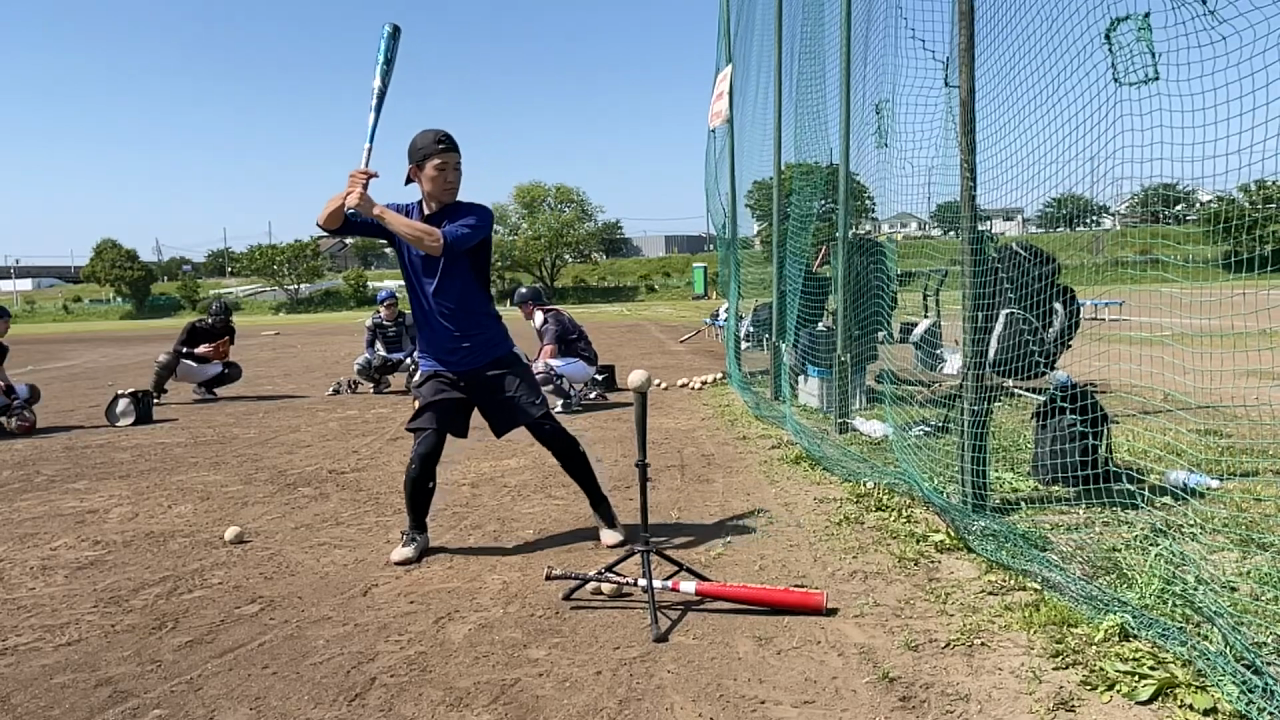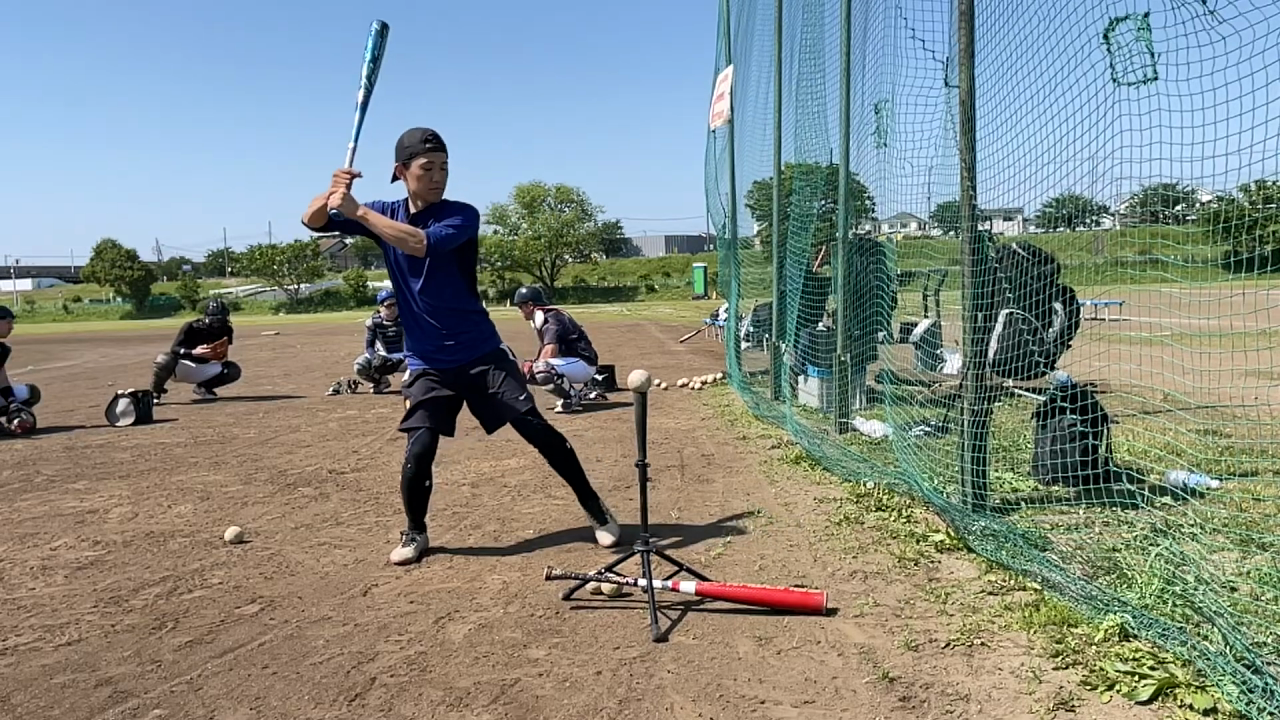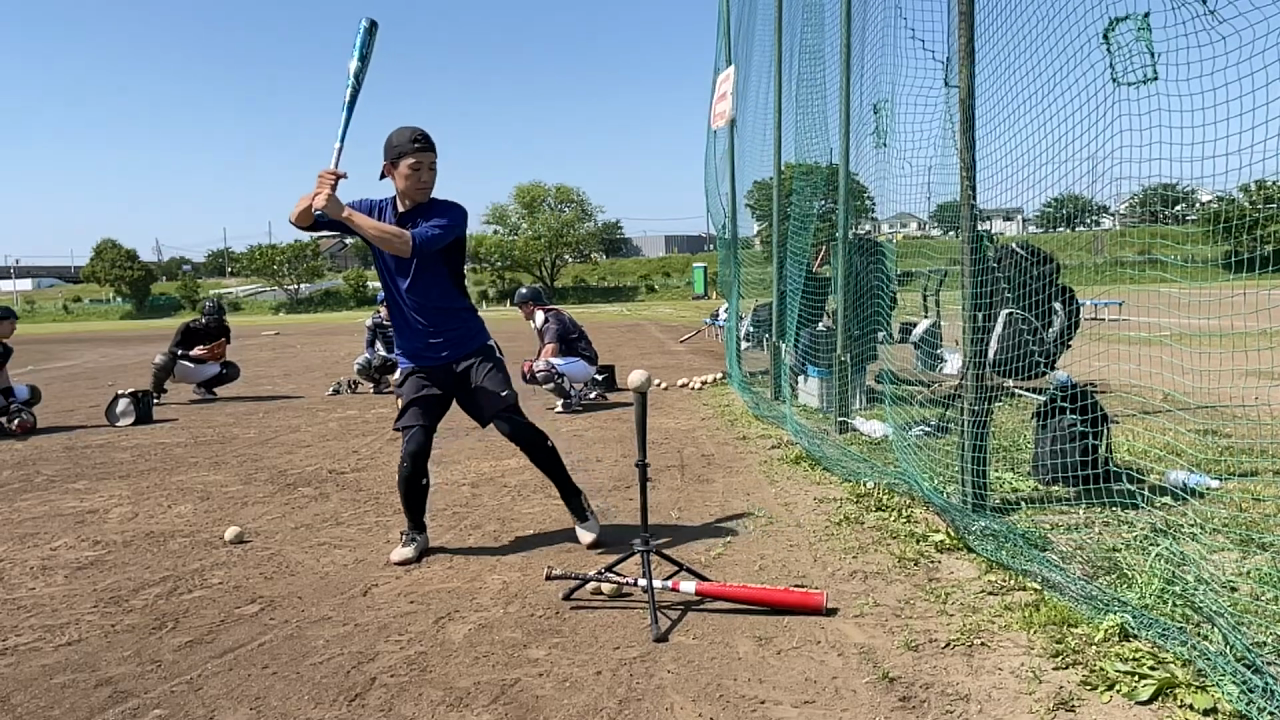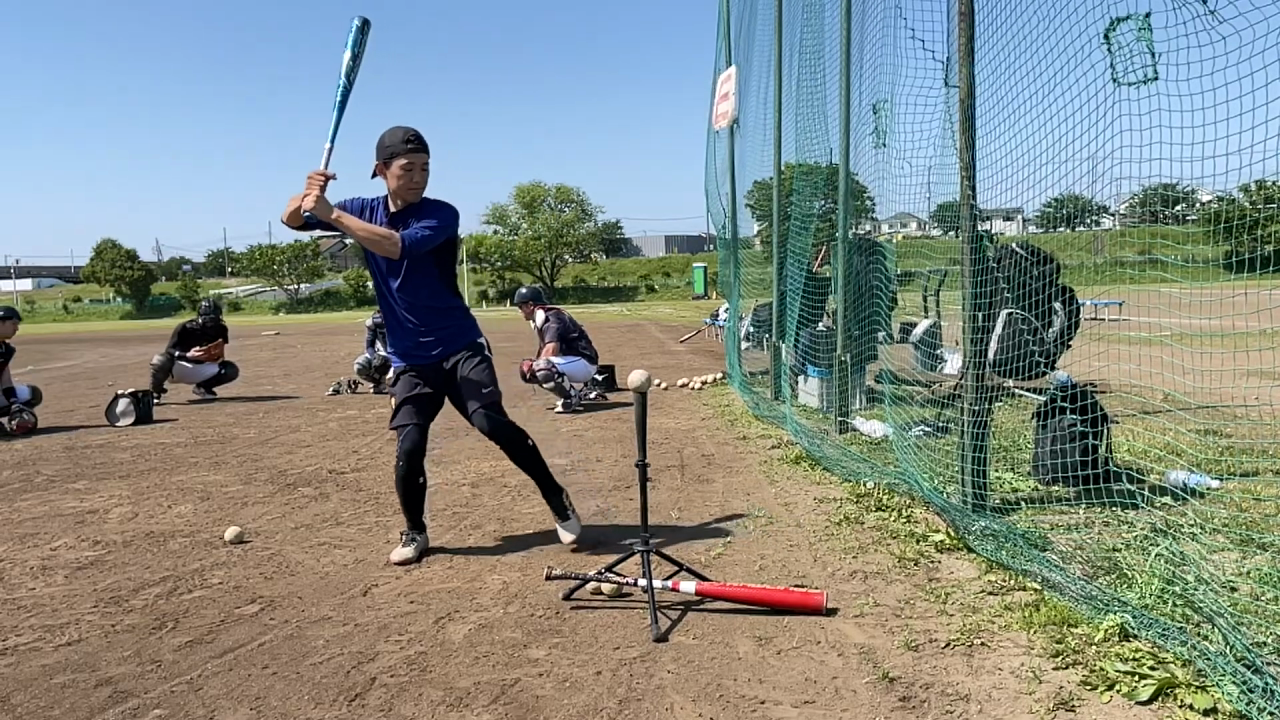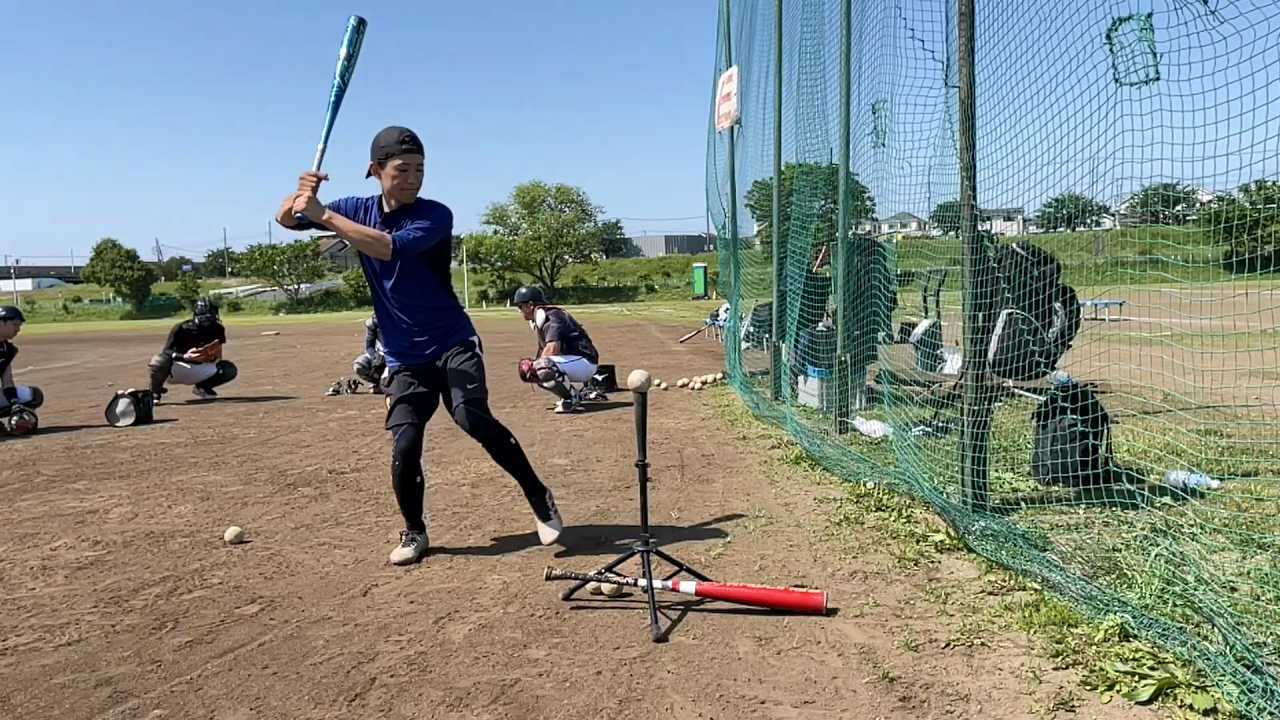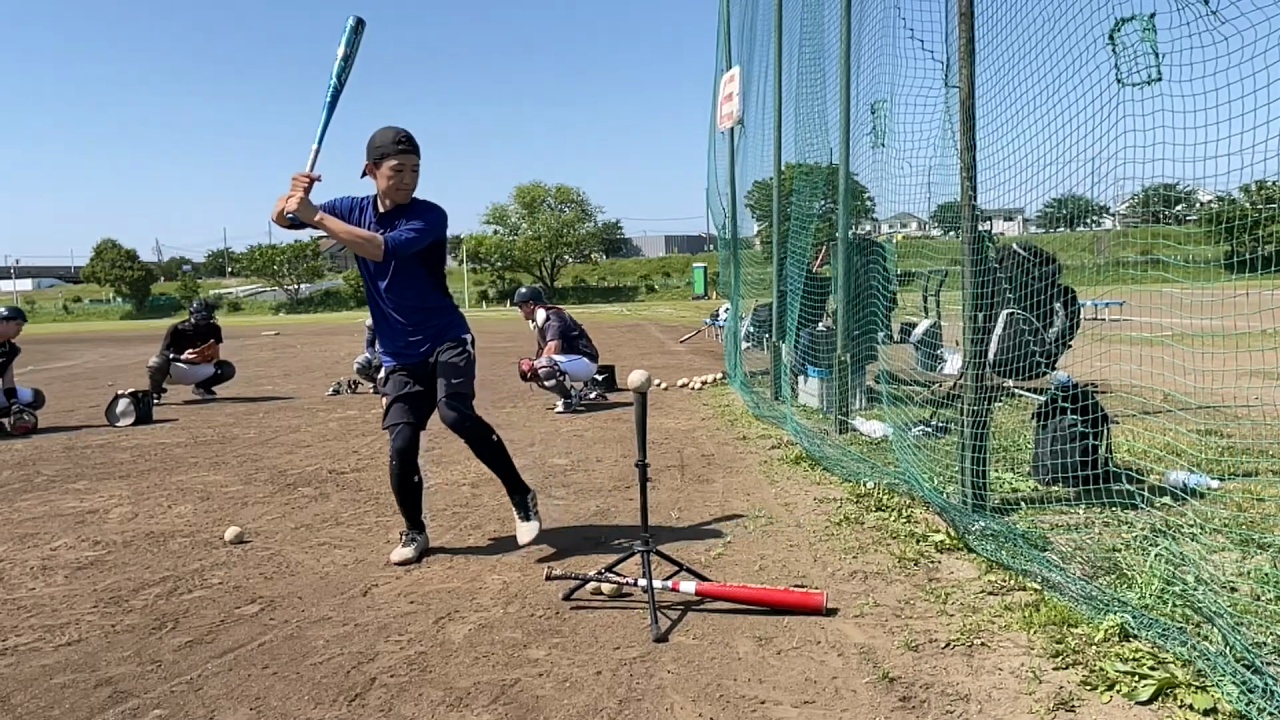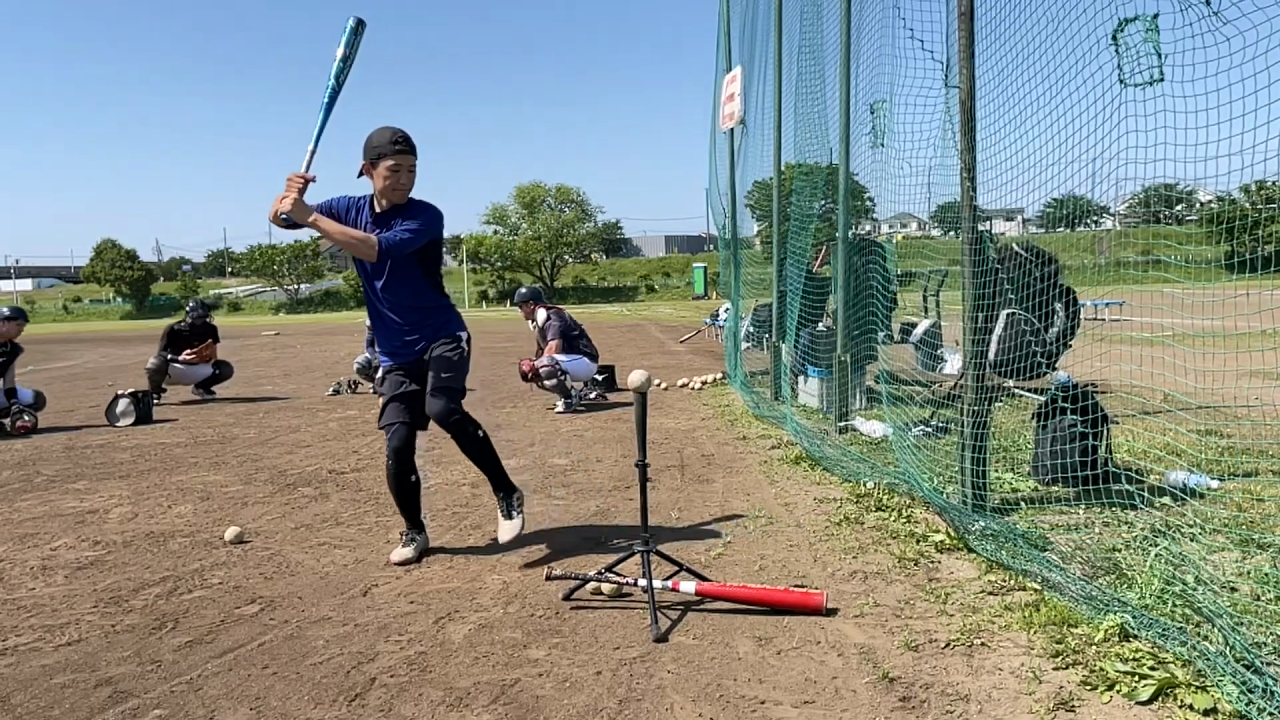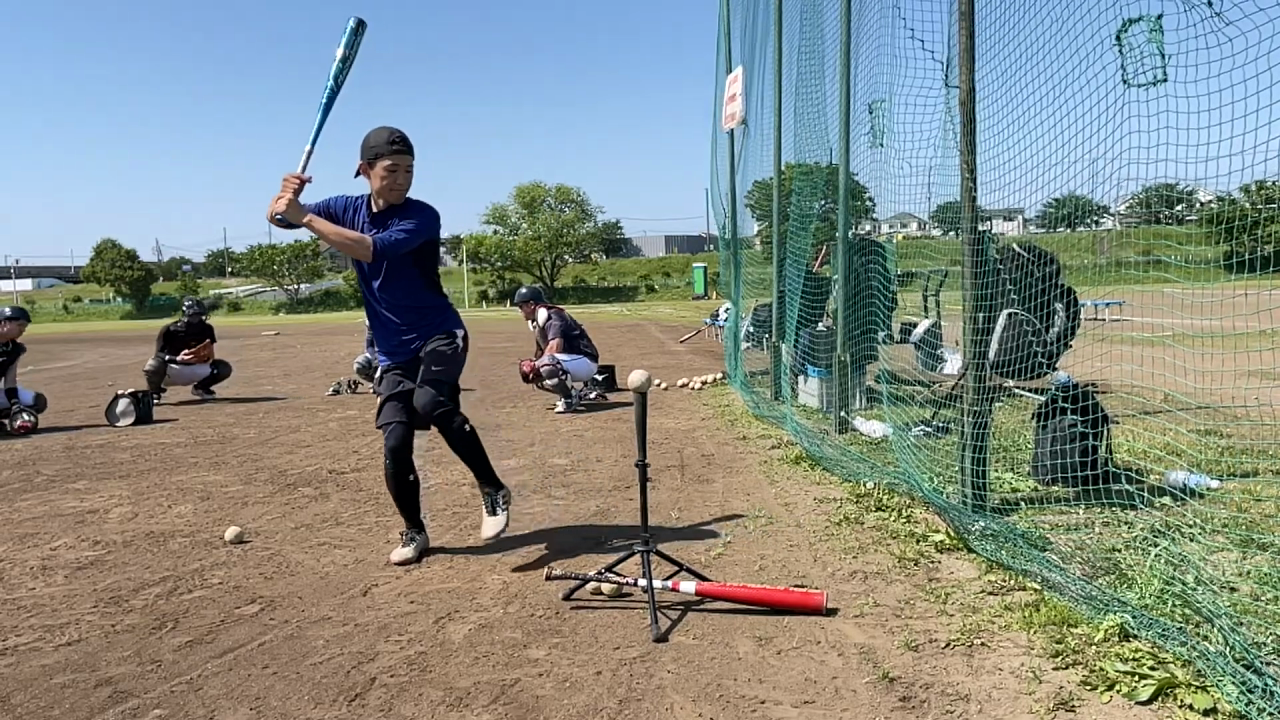
dt=0.3s
person 1, frame 1
left shoulder: (476, 216)
right shoulder: (400, 216)
left elbow: (437, 242)
right elbow: (329, 223)
left wrist: (376, 210)
right wrist: (349, 192)
left hip: (494, 357)
right hip: (438, 365)
left knee: (550, 432)
right knee: (424, 452)
left ankle: (602, 511)
right ankle: (415, 532)
person 1, frame 2
left shoulder: (462, 215)
right shoulder: (386, 213)
left elbow: (421, 244)
right elbow: (314, 221)
left wrist: (358, 210)
right wrist: (333, 191)
left hip: (481, 353)
right hip: (427, 364)
left knee: (534, 427)
right knee: (418, 452)
left ankle: (594, 508)
right ankle: (415, 532)
person 1, frame 3
left shoulder: (450, 214)
right shoulder: (373, 211)
left elbow: (407, 245)
right elbow: (301, 220)
left wrist: (343, 212)
right wrist: (319, 190)
left hip: (470, 348)
right hip: (416, 360)
left knee: (512, 424)
right knee: (414, 449)
left ankle: (575, 502)
right ankle: (415, 532)
person 1, frame 4
left shoulder: (442, 215)
right shoulder: (364, 210)
left elbow: (397, 246)
right elbow: (292, 220)
left wrist: (332, 214)
right wrist: (309, 192)
left hip: (460, 345)
right hip: (409, 358)
left knee: (493, 422)
right knee: (409, 447)
left ankle: (556, 498)
right ankle: (415, 531)
person 1, frame 5
left shoulder: (435, 215)
right shoulder: (357, 209)
left elbow: (389, 247)
right elbow: (286, 218)
left wrist: (324, 215)
right wrist: (302, 193)
left hip: (453, 343)
right hip: (403, 357)
left knee: (472, 417)
right knee: (405, 446)
left ankle: (538, 498)
right ankle: (414, 531)
person 1, frame 6
left shoulder: (430, 216)
right shoulder: (353, 209)
left elbow: (381, 248)
right elbow: (282, 218)
left wrist: (317, 216)
right wrist: (294, 193)
left hip: (446, 339)
right hip: (399, 355)
left knee: (457, 413)
right knee: (402, 445)
left ankle: (521, 496)
right ankle: (414, 531)
person 1, frame 7
left shoulder: (426, 217)
right shoulder: (349, 209)
left elbow: (376, 249)
right elbow: (279, 218)
left wrist: (311, 217)
right wrist: (289, 195)
left hip: (443, 338)
right hip: (395, 355)
left knee: (442, 408)
right knee: (398, 445)
left ankle: (506, 494)
right ankle: (414, 531)
person 1, frame 8
left shoulder: (422, 217)
right shoulder: (347, 209)
left elbow: (371, 249)
right elbow: (277, 218)
left wrist: (307, 218)
right wrist: (285, 196)
left hip: (440, 334)
right hip: (393, 353)
left knee: (429, 401)
right knee: (395, 444)
left ankle: (492, 489)
right ankle: (414, 531)
